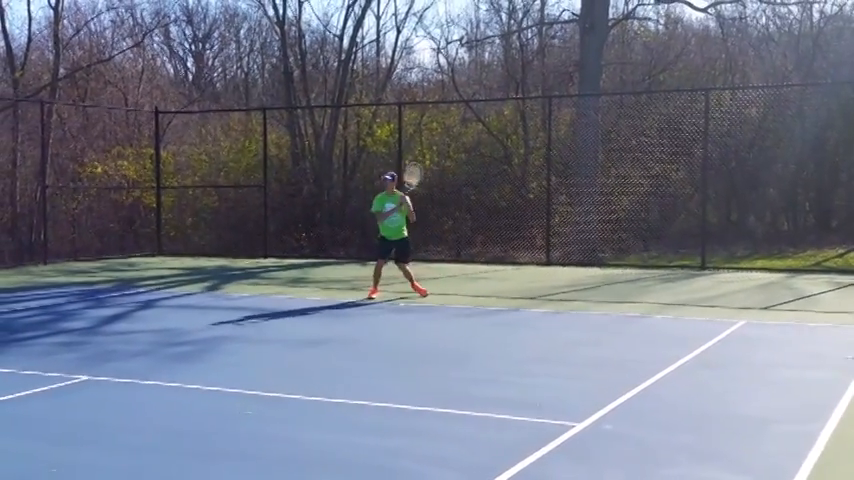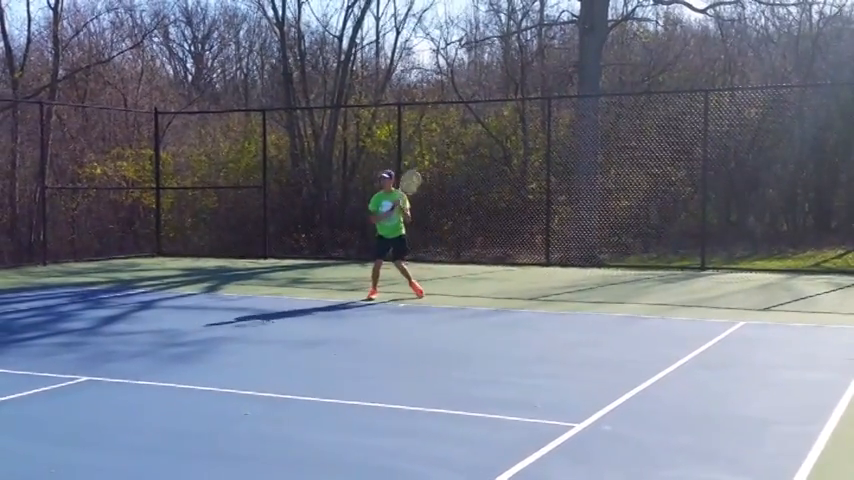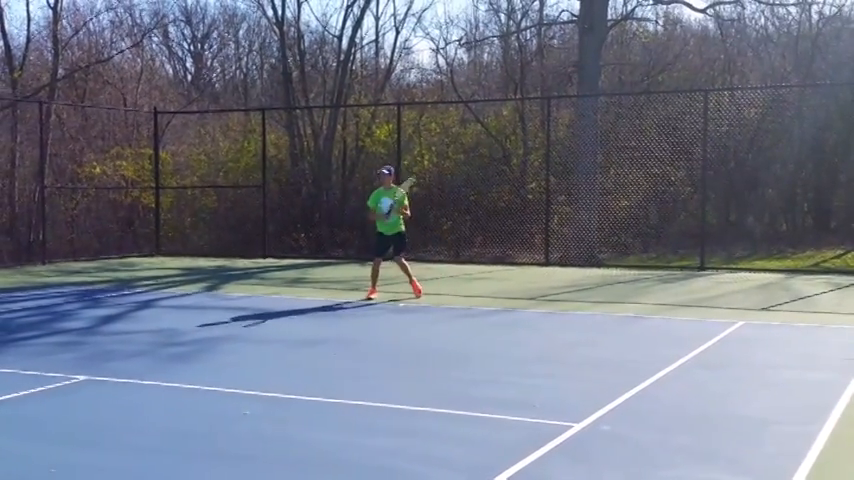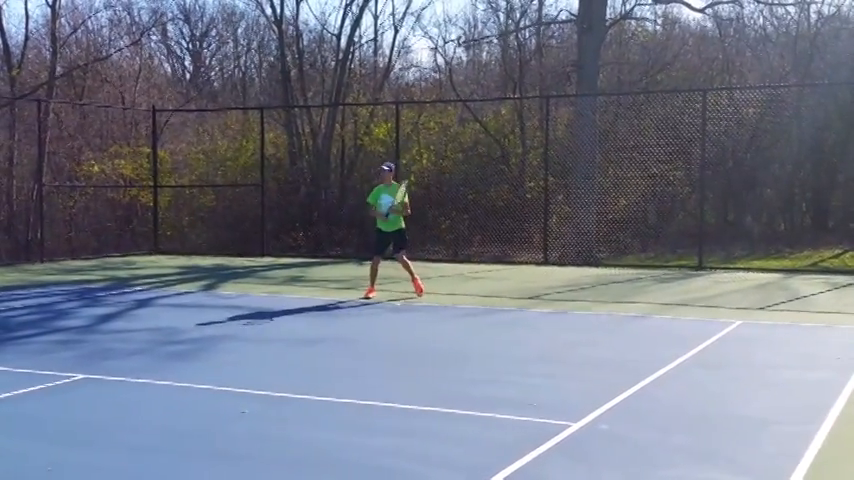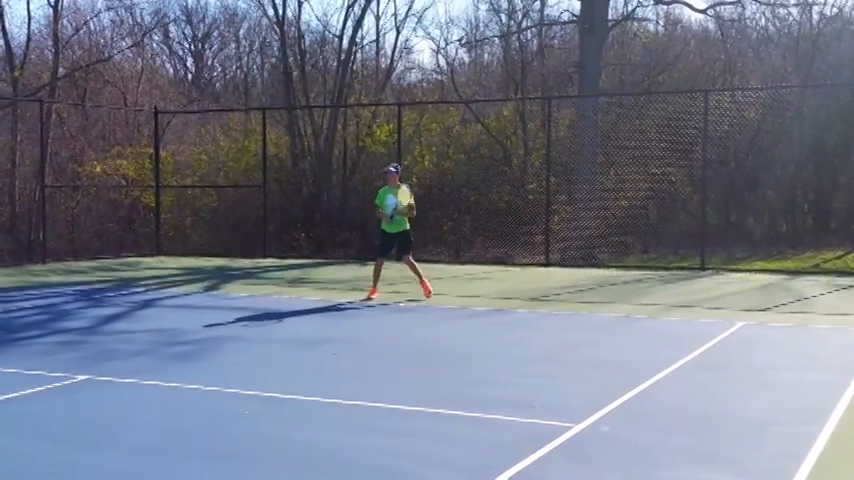
dt=0.1s
person 1, frame 1
left shoulder: (403, 198)
right shoulder: (379, 199)
left elbow: (413, 219)
right elbow: (378, 218)
left wrist: (408, 205)
right wrist: (394, 209)
left hip: (401, 237)
right hip: (385, 237)
left knee: (402, 265)
right knee: (380, 262)
left ankle: (414, 285)
right ankle: (374, 289)
person 1, frame 2
left shoulder: (400, 196)
right shoulder: (376, 197)
left elbow: (408, 219)
right elbow: (372, 219)
left wrist: (402, 209)
right wrist: (386, 214)
left hip: (398, 235)
right hip: (383, 235)
left knee: (399, 263)
right knee: (377, 262)
left ankle: (412, 283)
right ankle: (373, 290)
person 1, frame 3
left shoulder: (400, 193)
right shoulder: (376, 194)
left elbow: (408, 215)
right elbow: (370, 215)
left wrist: (400, 210)
right wrist: (379, 216)
left hip: (398, 231)
right hip: (382, 233)
left knee: (399, 259)
right knee: (377, 260)
left ankle: (412, 281)
right ankle: (373, 289)
person 1, frame 4
left shoulder: (400, 190)
right shoulder: (377, 190)
left elbow: (407, 212)
right elbow: (371, 210)
left wrist: (397, 211)
right wrist: (379, 215)
left hip: (398, 229)
right hip: (382, 230)
left knee: (400, 257)
right knee: (376, 259)
left ankle: (415, 279)
right ankle: (371, 288)
person 1, frame 5
right shoulder: (382, 191)
left elbow: (412, 213)
right elbow: (377, 211)
left wrist: (399, 213)
right wrist: (383, 216)
left hip: (402, 231)
right hip: (386, 231)
left knee: (407, 259)
right knee: (379, 260)
left ankle: (424, 283)
right ankle: (374, 289)
